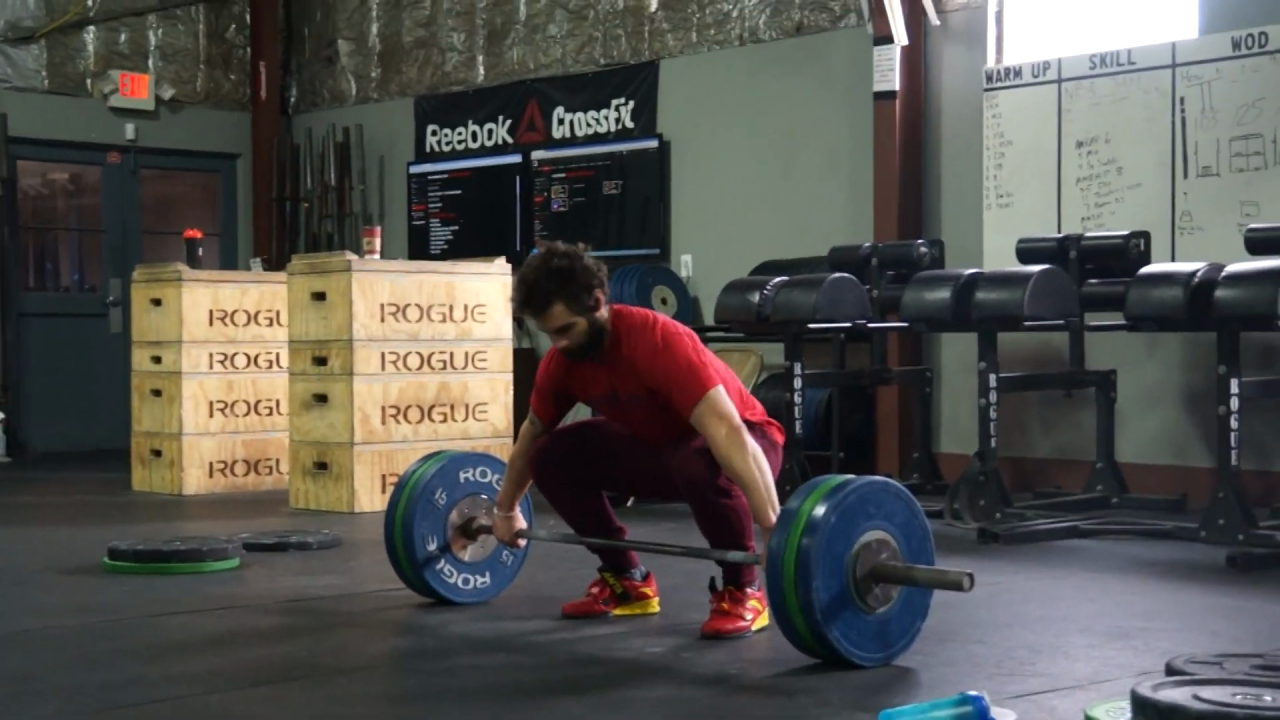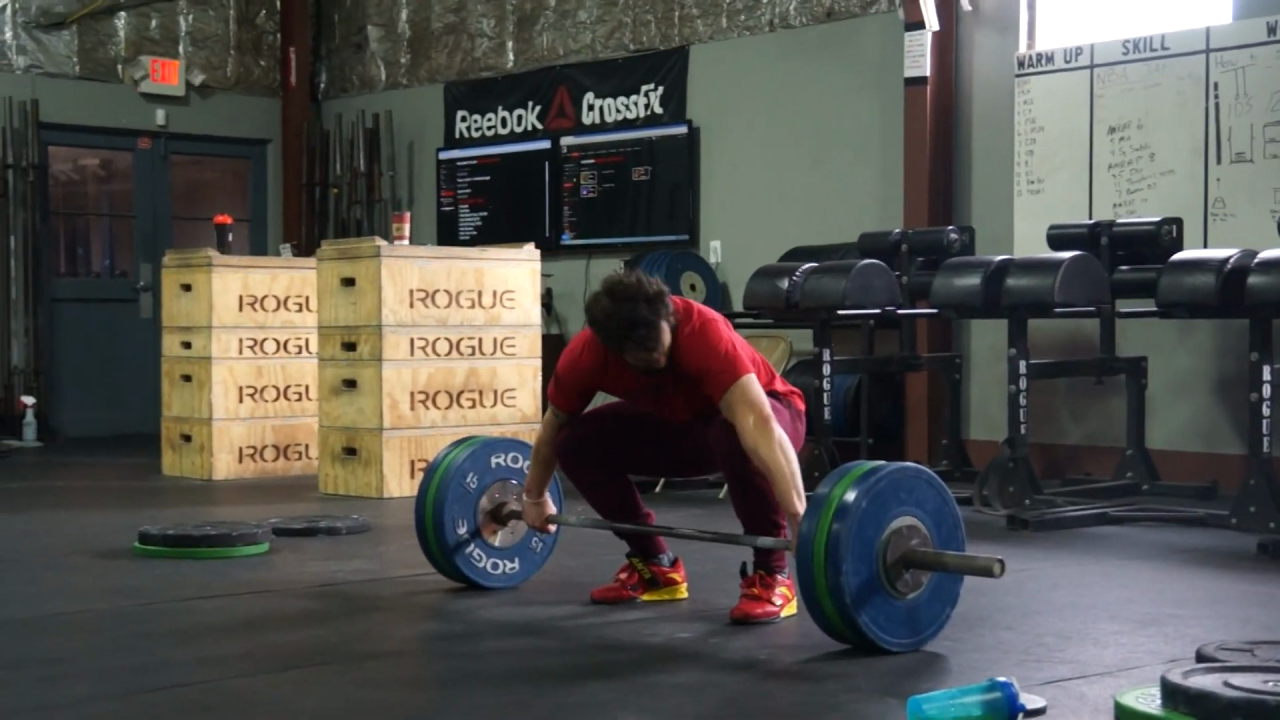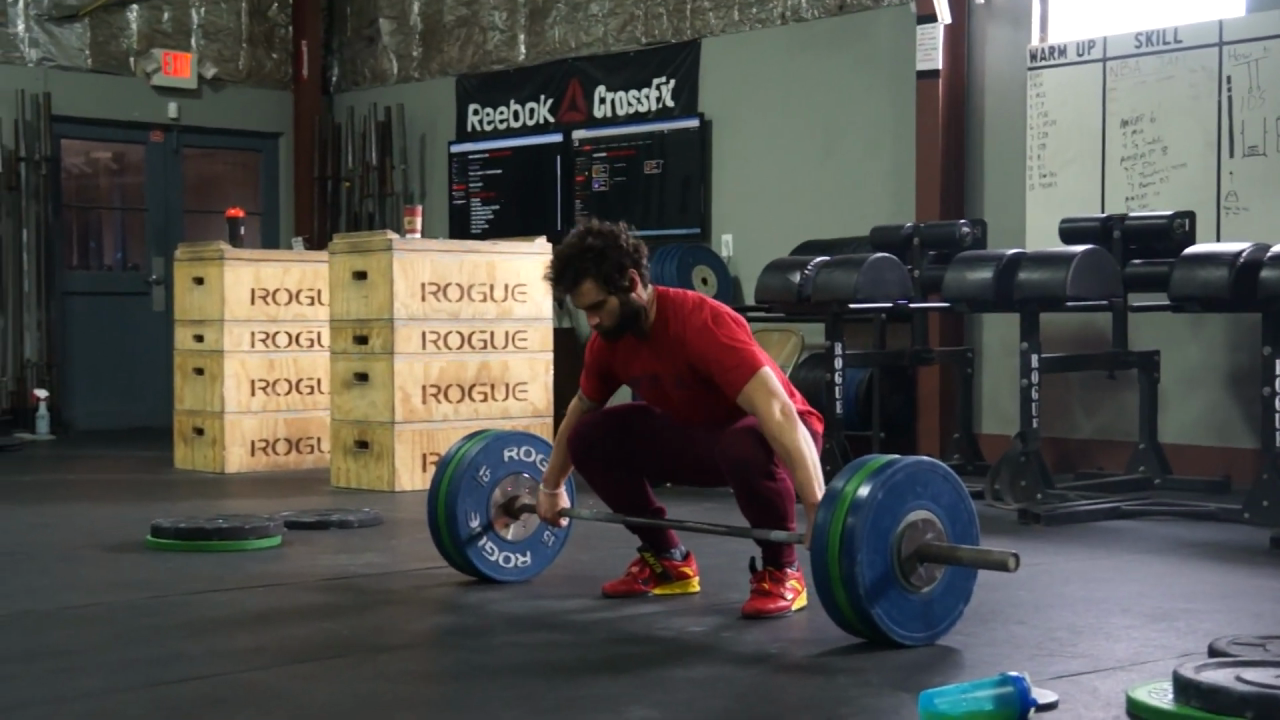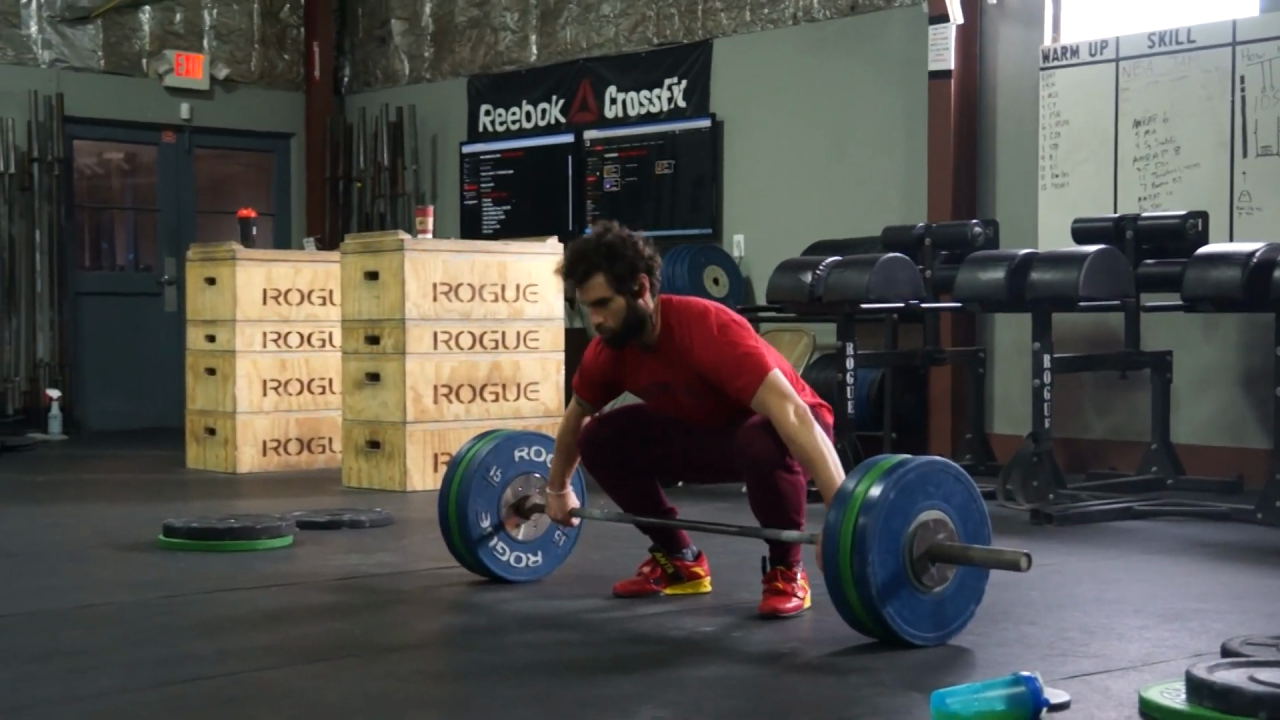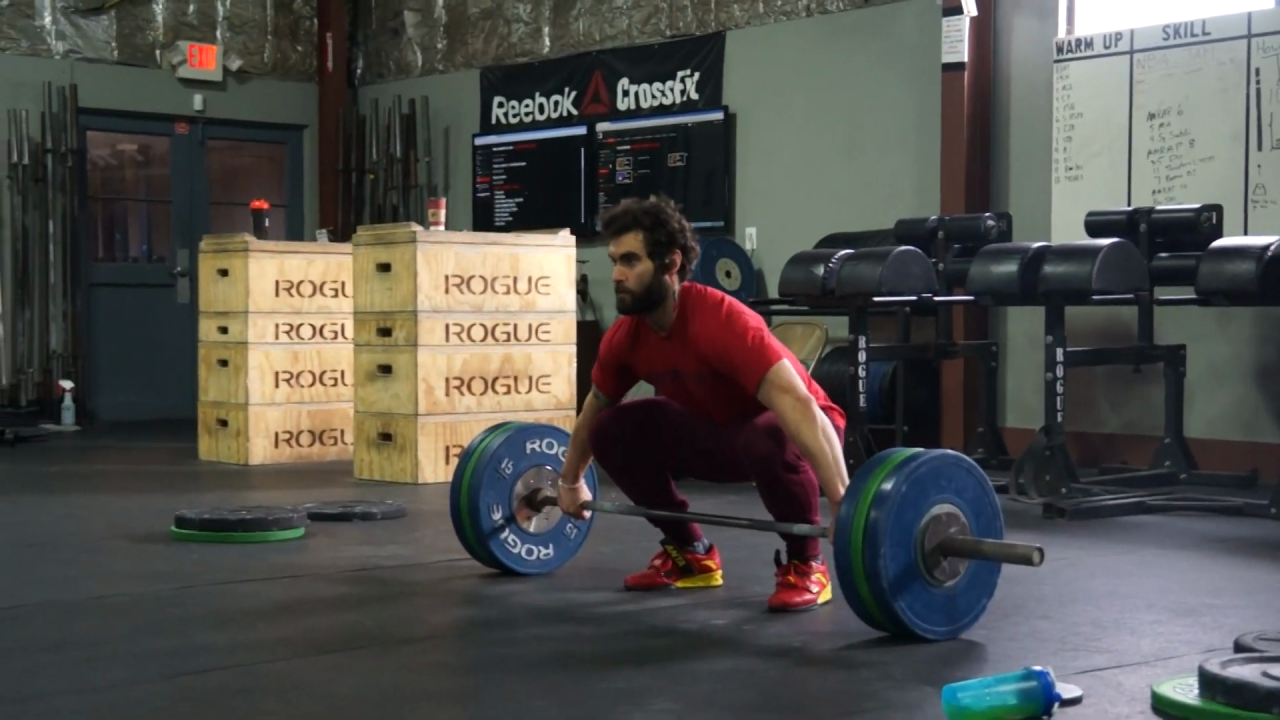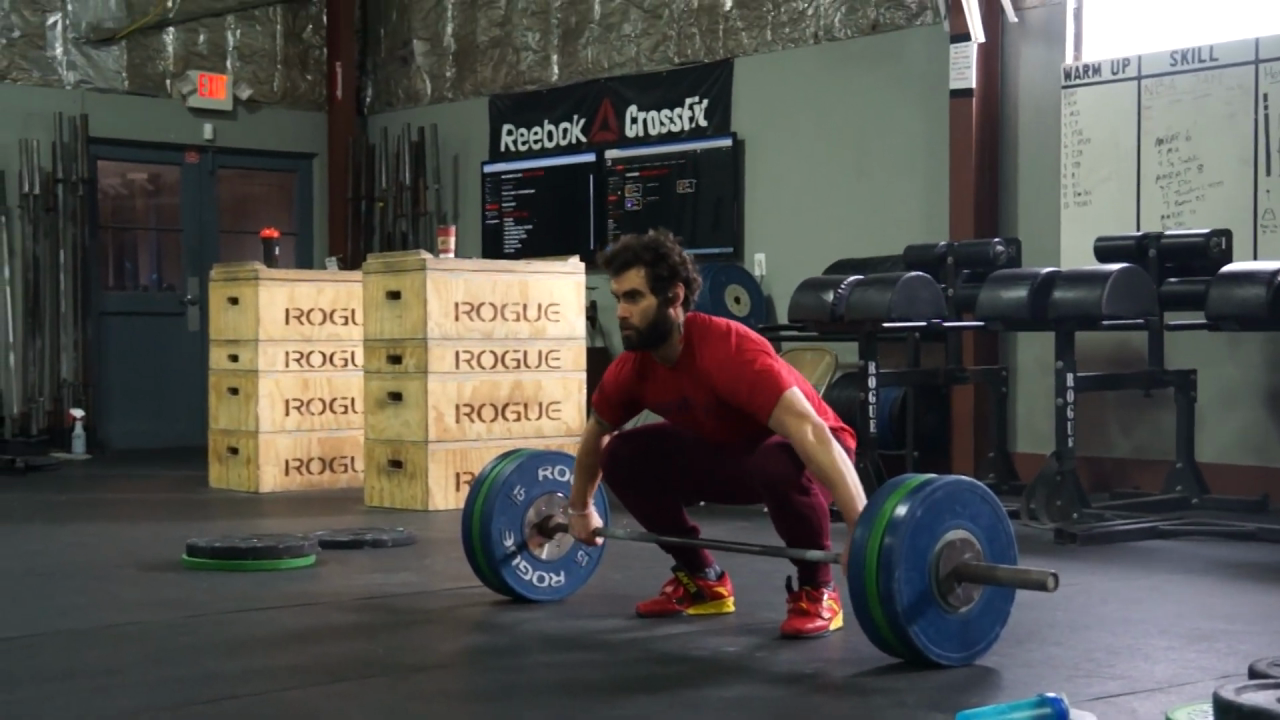
dt=0.5s
person 1, frame 1
left shoulder: (658, 341)
right shoulder: (562, 360)
left elbow: (727, 433)
right elbow: (532, 432)
left wrist: (777, 533)
right wrist: (506, 511)
left hip: (745, 442)
right hip: (659, 445)
left knee: (702, 465)
right knee: (550, 456)
left ankle: (742, 591)
right ankle: (626, 579)
person 1, frame 2
left shoulder: (700, 330)
right shoulder: (585, 353)
left elbow: (757, 425)
right elbow: (555, 424)
left wrist: (800, 519)
right wrist: (535, 498)
left hip: (766, 409)
right hip: (679, 424)
left knee: (739, 441)
right knee: (575, 442)
left ankle: (772, 576)
right ankle: (654, 563)
person 1, frame 3
left shoulder: (702, 324)
right shoulder: (607, 340)
left elbow: (777, 412)
right elbow: (582, 409)
left wrist: (819, 511)
right wrist: (551, 487)
left hip: (771, 437)
right hip: (696, 435)
left knee: (746, 449)
right knee: (589, 438)
left ankle: (781, 571)
right ankle: (667, 559)
person 1, frame 4
left shoulder: (709, 331)
right shoulder: (607, 351)
left elbow: (791, 415)
right elbow: (577, 415)
right wrist: (558, 490)
left hip: (774, 425)
right hip: (706, 432)
left knee: (767, 447)
right knee: (599, 440)
left ankle: (786, 571)
right ankle: (678, 559)
person 1, frame 5
left shoulder: (720, 322)
right shoulder: (625, 337)
left elbow: (797, 406)
right elbow: (597, 404)
left wrist: (843, 504)
right wrist: (571, 482)
left hip: (792, 429)
right hip: (718, 428)
left knee: (768, 444)
right knee: (610, 431)
left ankle: (806, 564)
right ankle: (690, 552)
person 1, frame 6
left shoulder: (729, 350)
right shoulder: (631, 369)
left elbow: (810, 432)
right elbow: (597, 432)
right wrist: (580, 508)
left hip: (808, 452)
right hip: (727, 454)
left knee: (780, 465)
right knee: (622, 456)
left ankle: (818, 591)
right ankle: (701, 578)
